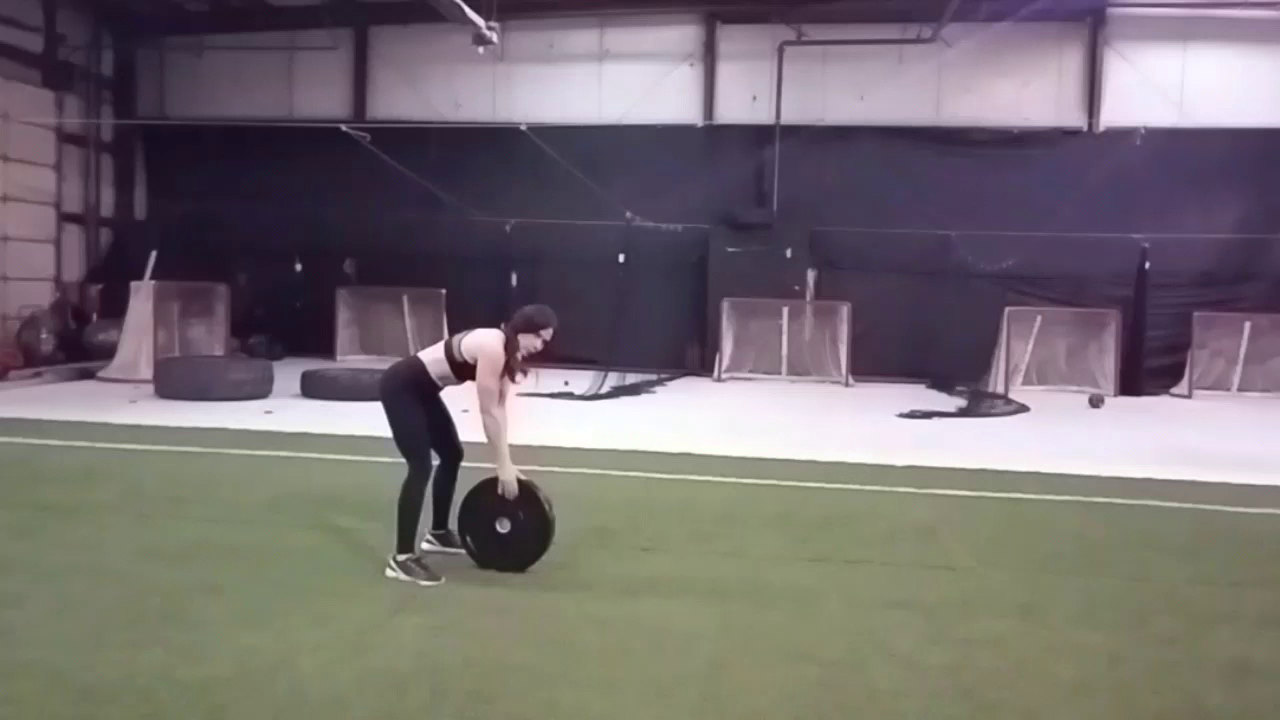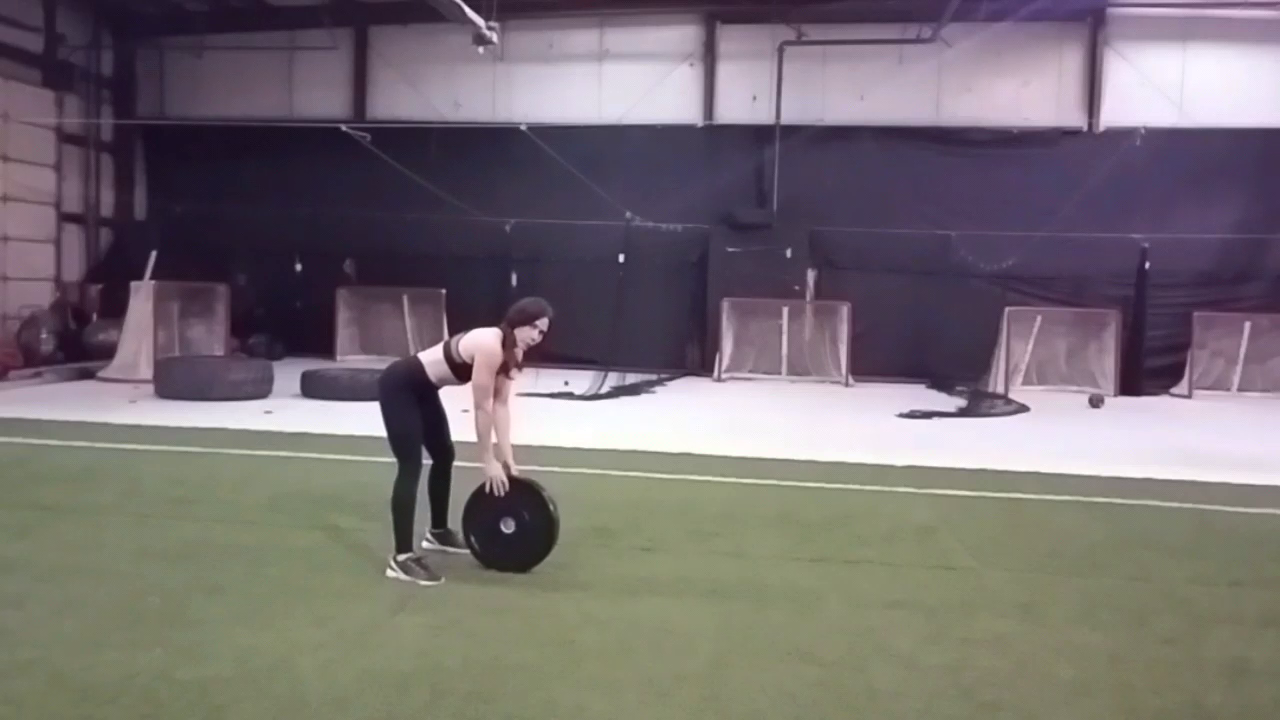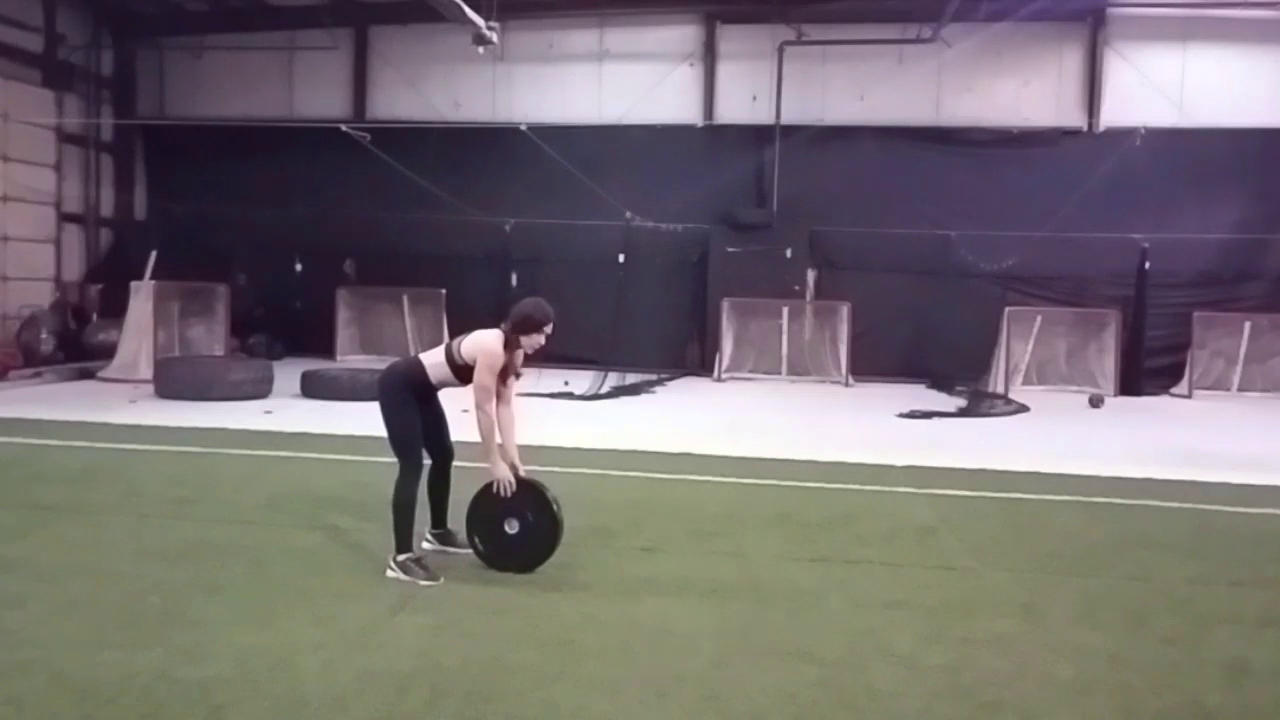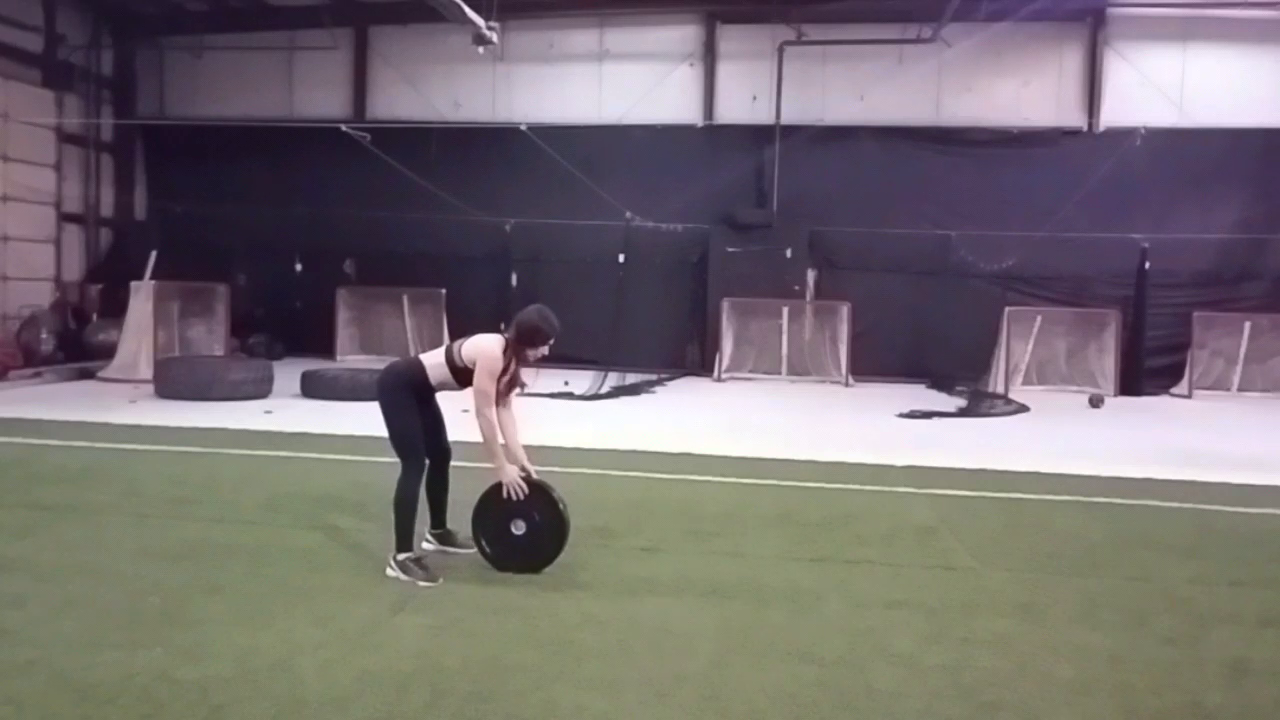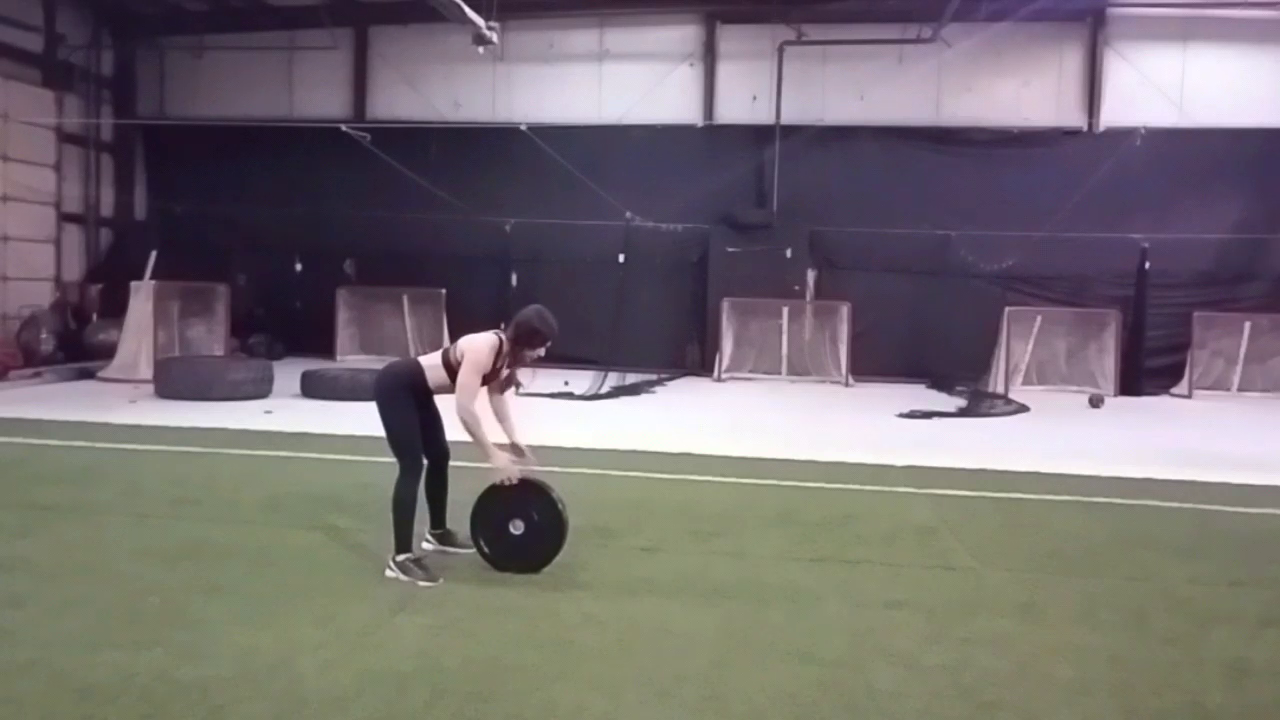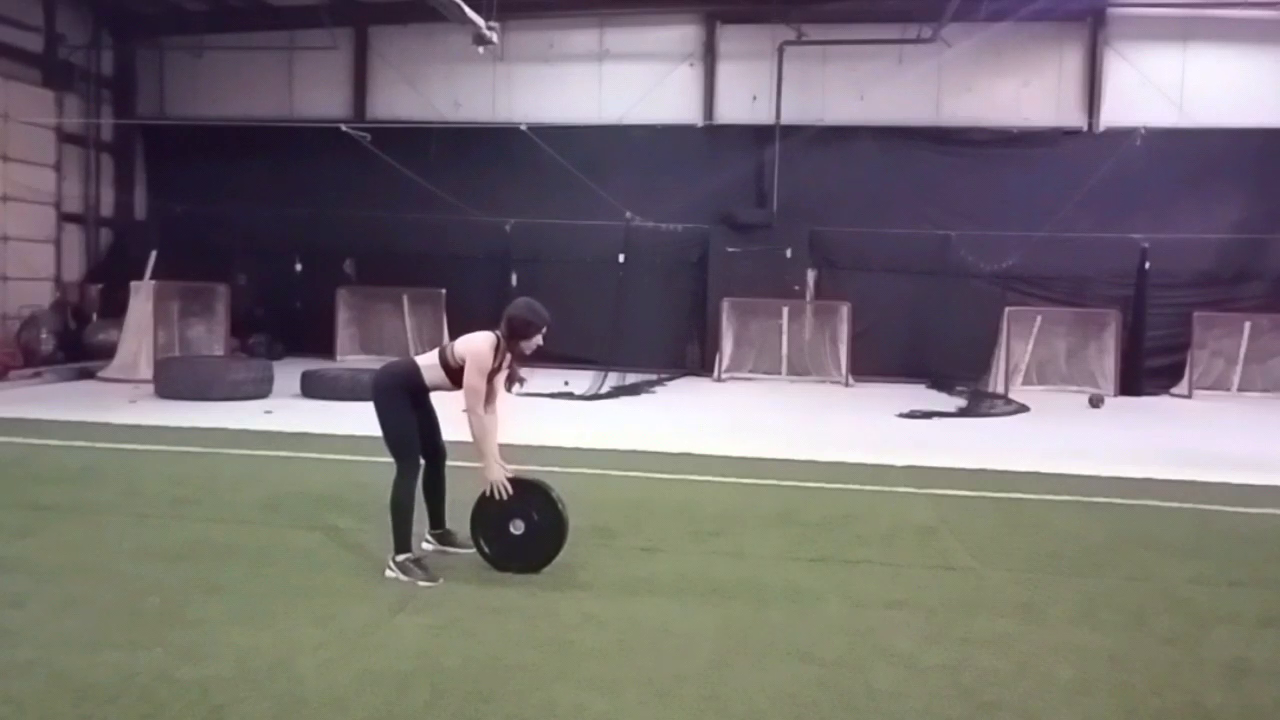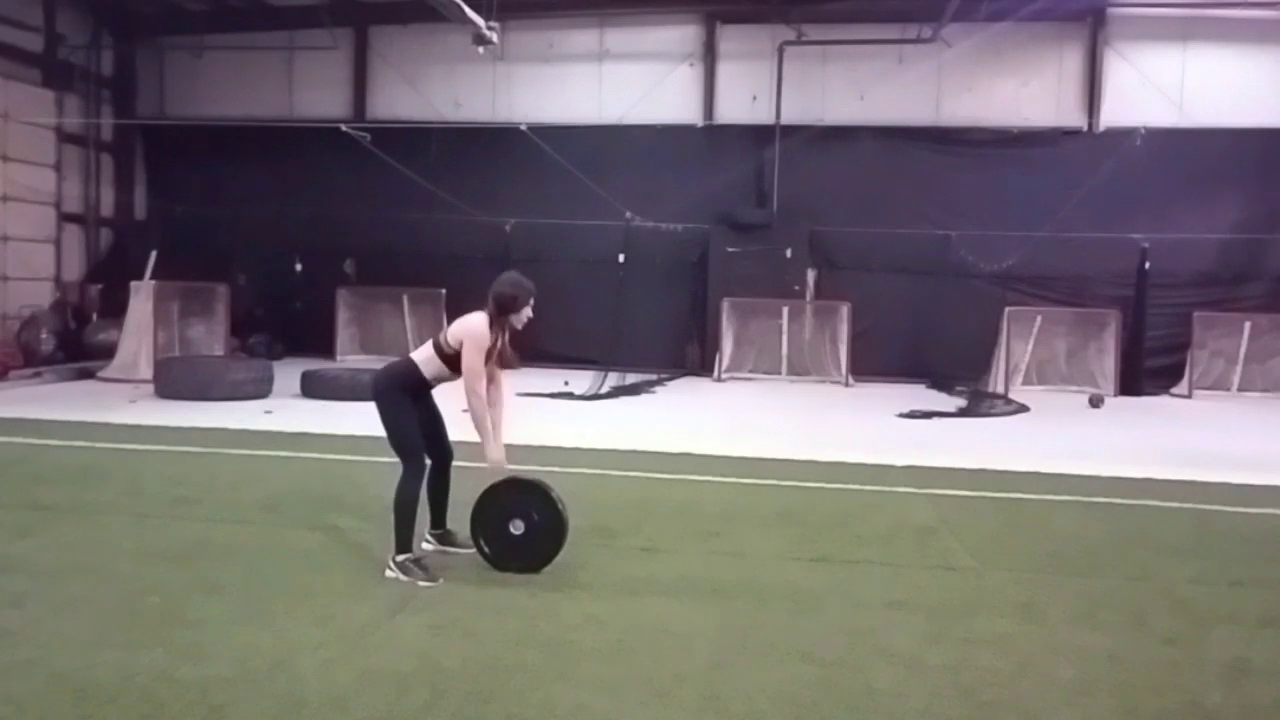
dt=0.5s
person 1, frame 1
left shoulder: (510, 353)
right shoulder: (492, 348)
left elbow: (499, 407)
right elbow: (487, 412)
left wrist: (506, 461)
right wrist: (503, 466)
left hip: (424, 390)
right hip: (400, 387)
left knee: (452, 456)
right knee: (421, 466)
left ankle: (437, 534)
right ankle: (401, 558)
person 1, frame 2
left shoulder: (512, 351)
right shoulder: (489, 347)
left elbow: (500, 405)
right elbow: (482, 409)
left wrist: (507, 456)
right wrist: (488, 461)
left hip: (423, 390)
right hip: (399, 387)
left knee: (444, 457)
right knee: (410, 467)
left ankle: (438, 532)
right ankle: (402, 558)
person 1, frame 3
left shoulder: (513, 352)
right shoulder: (492, 348)
left elbow: (503, 405)
right elbow: (484, 410)
left wrist: (512, 456)
right wrist: (495, 463)
left hip: (422, 390)
right hip: (399, 386)
left knee: (444, 457)
right knee: (412, 466)
left ankle: (438, 533)
right ankle: (401, 558)
person 1, frame 4
left shoulder: (510, 354)
right shoulder: (490, 353)
left elbow: (503, 408)
right elbow: (484, 414)
left wrist: (520, 458)
right wrist: (502, 467)
left hip: (420, 390)
right hip: (398, 385)
left knee: (441, 457)
right knee: (414, 465)
left ankle: (437, 532)
right ankle: (402, 557)
person 1, frame 5
left shoulder: (506, 351)
right shoulder: (484, 348)
left elbow: (496, 395)
right elbow: (464, 407)
left wrist: (513, 438)
right wrist: (492, 452)
left hip: (417, 391)
right hip: (396, 387)
left knee: (440, 457)
right knee: (412, 466)
left ankle: (437, 533)
right ankle: (401, 558)
person 1, frame 6
left shoulder: (503, 352)
right shoulder: (482, 349)
left elbow: (489, 407)
right elbow: (474, 412)
left wrist: (494, 457)
right wrist: (488, 465)
left hip: (414, 390)
right hip: (393, 387)
left knee: (436, 457)
right knee: (409, 466)
left ankle: (437, 532)
right ankle: (400, 558)
person 1, frame 7
left shoulder: (496, 331)
right shoulder: (478, 329)
left elbow: (493, 386)
right elbow: (474, 393)
left wrist: (499, 438)
right wrist: (490, 446)
left hip: (416, 389)
right hip: (394, 387)
left knee: (443, 457)
right knee: (415, 467)
left ankle: (437, 533)
right ankle: (400, 559)
